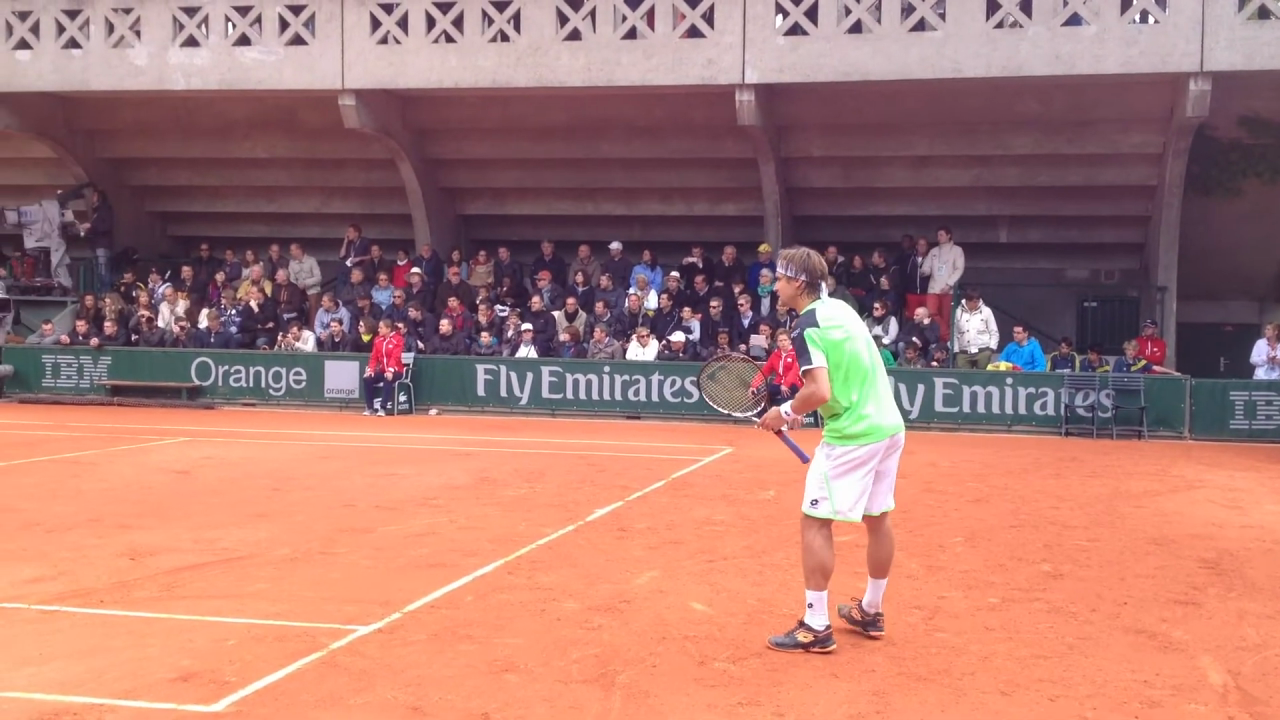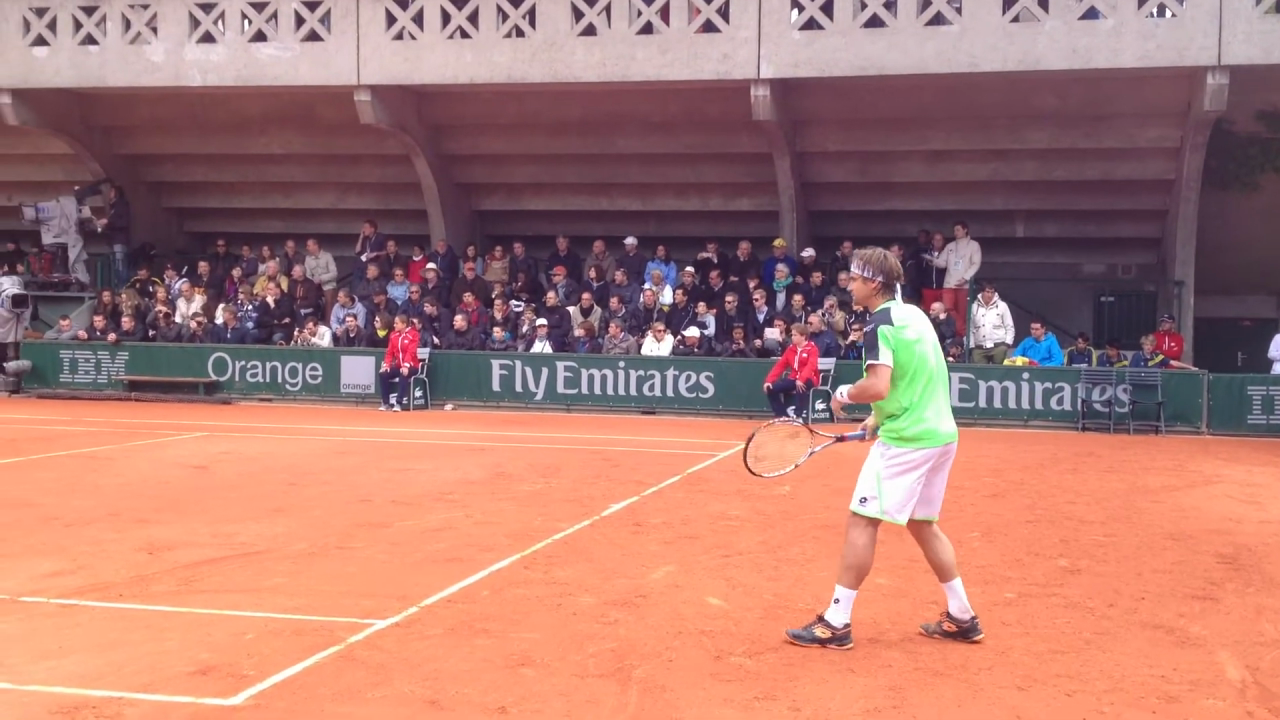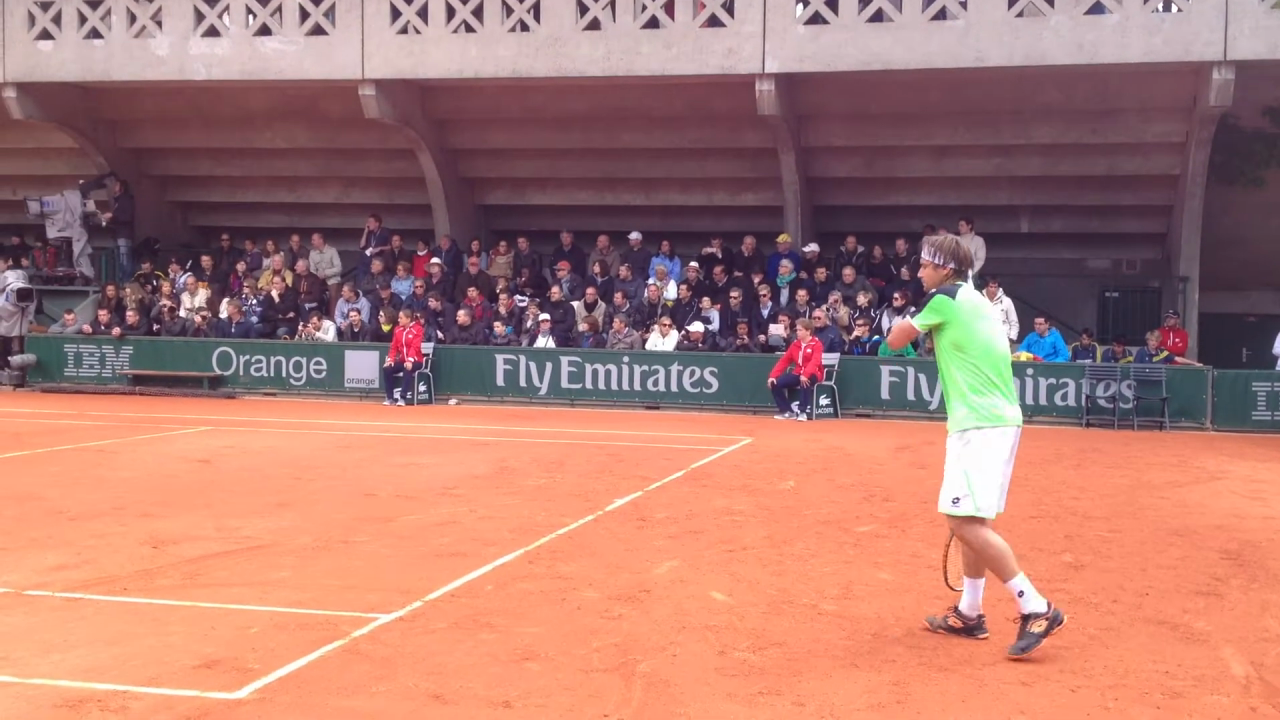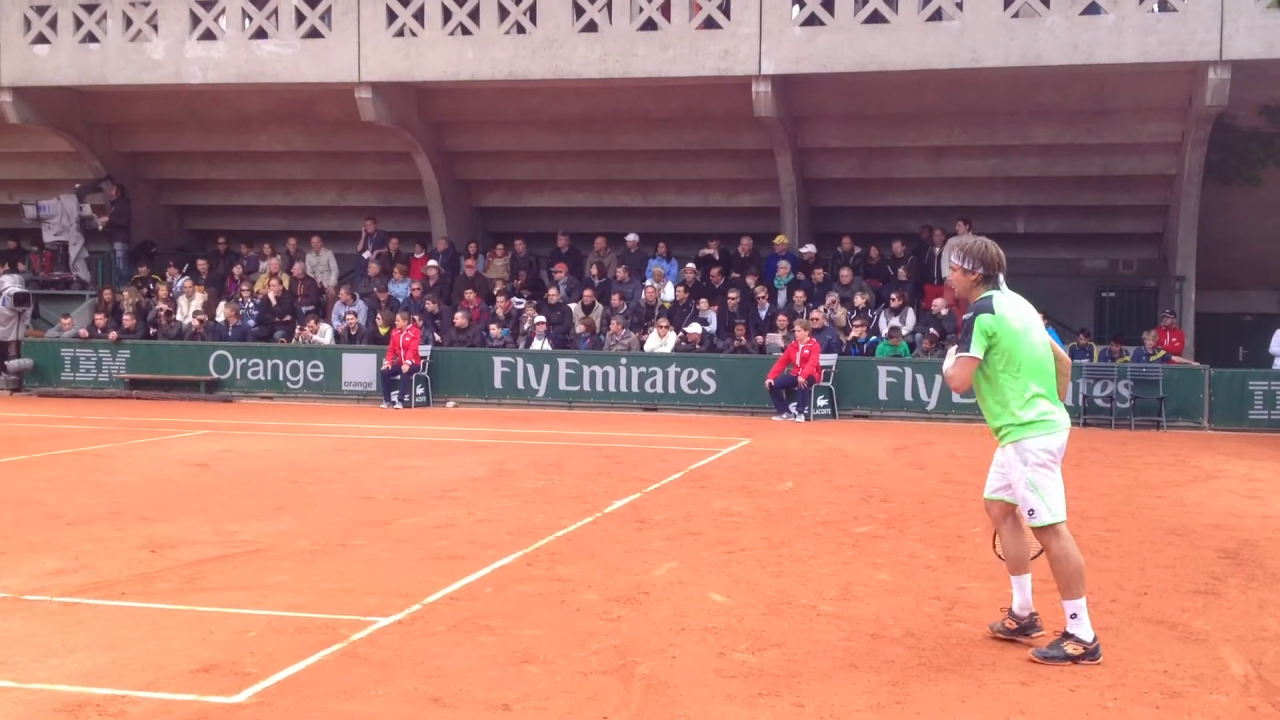
dt=0.4s
person 1, frame 1
left shoulder: (806, 327)
right shoulder: (840, 309)
left elbow: (819, 393)
left wrist: (785, 413)
right wrist: (799, 404)
left hip: (852, 437)
right hip: (888, 428)
left knee: (815, 523)
right knee: (876, 518)
left ankle: (815, 626)
right ankle: (870, 609)
person 1, frame 2
left shoulder: (881, 324)
right shoulder: (914, 315)
left elbow: (877, 389)
left wrist: (845, 393)
right wrist: (879, 417)
left hip: (906, 441)
right hip: (939, 434)
left knee: (861, 523)
right knee: (920, 524)
left ankle: (834, 622)
right ankle: (962, 616)
person 1, frame 3
left shoulder: (948, 297)
right shoulder: (980, 303)
left elbow: (897, 338)
left wrist: (915, 319)
left hip: (979, 428)
right hip: (998, 424)
left knee: (970, 525)
right knee: (967, 518)
left ankle: (1037, 610)
right ankle: (969, 613)
person 1, frame 4
left shoulder: (980, 314)
right shoulder: (1016, 303)
left elbow: (960, 381)
right elbow: (1063, 361)
left wrist: (949, 360)
right wrist: (1052, 408)
left hip: (1027, 434)
right hip: (1043, 425)
left knee: (1050, 530)
right knee: (998, 509)
left ankle: (1081, 636)
right ankle: (1022, 612)
